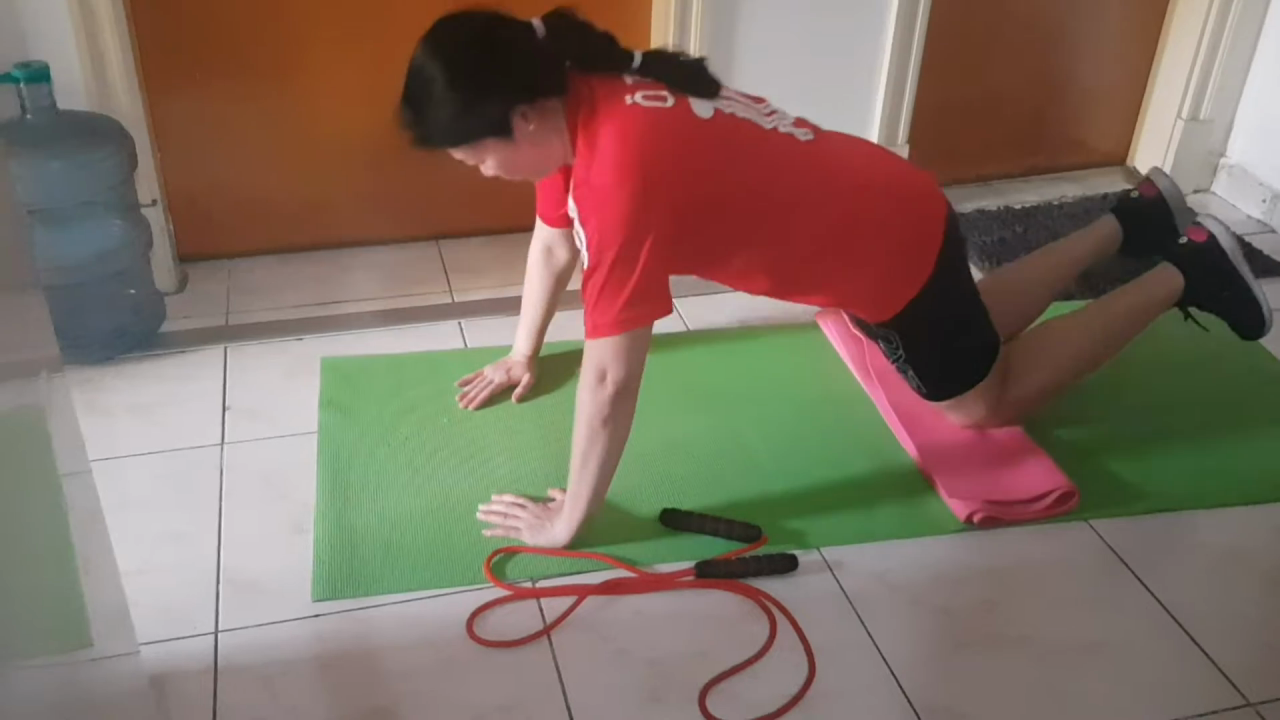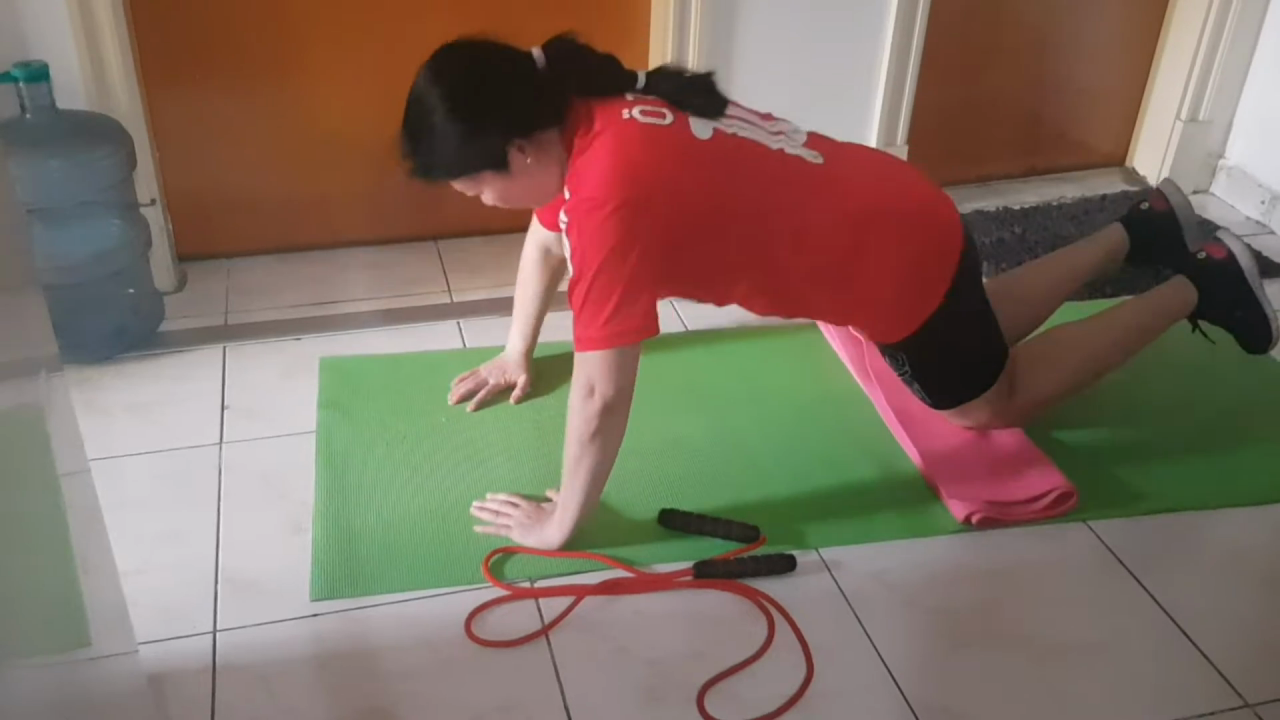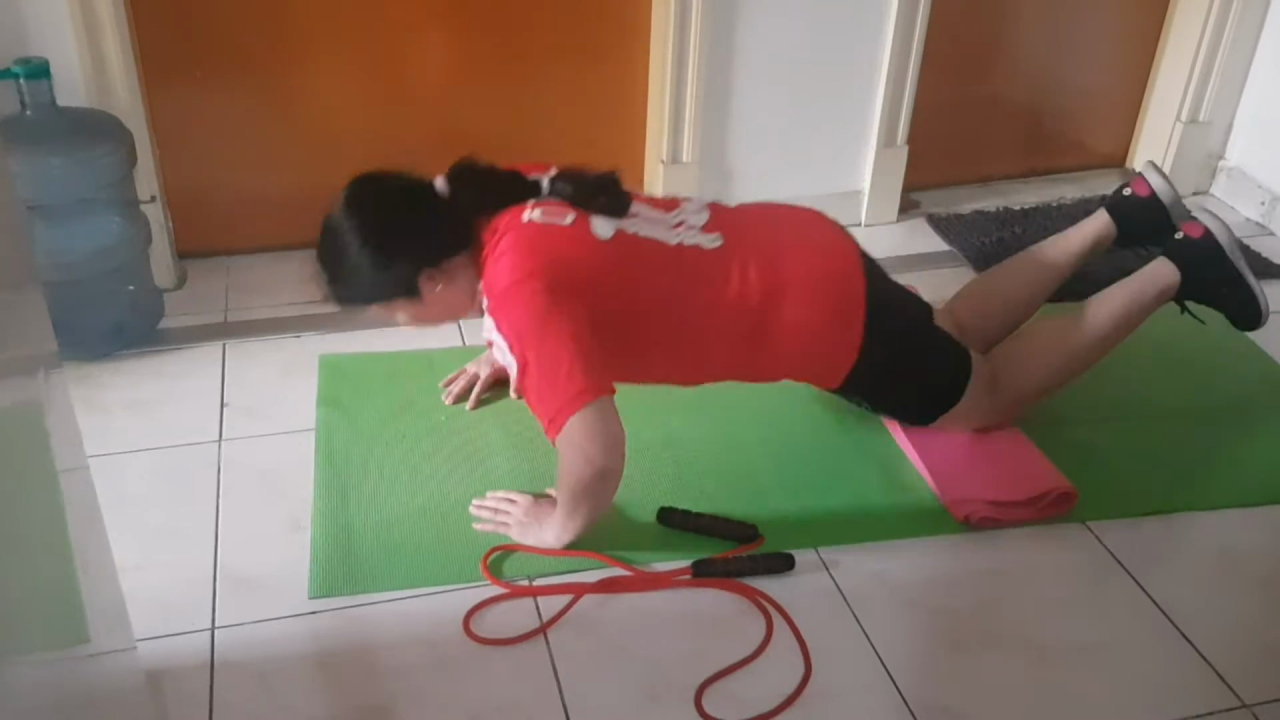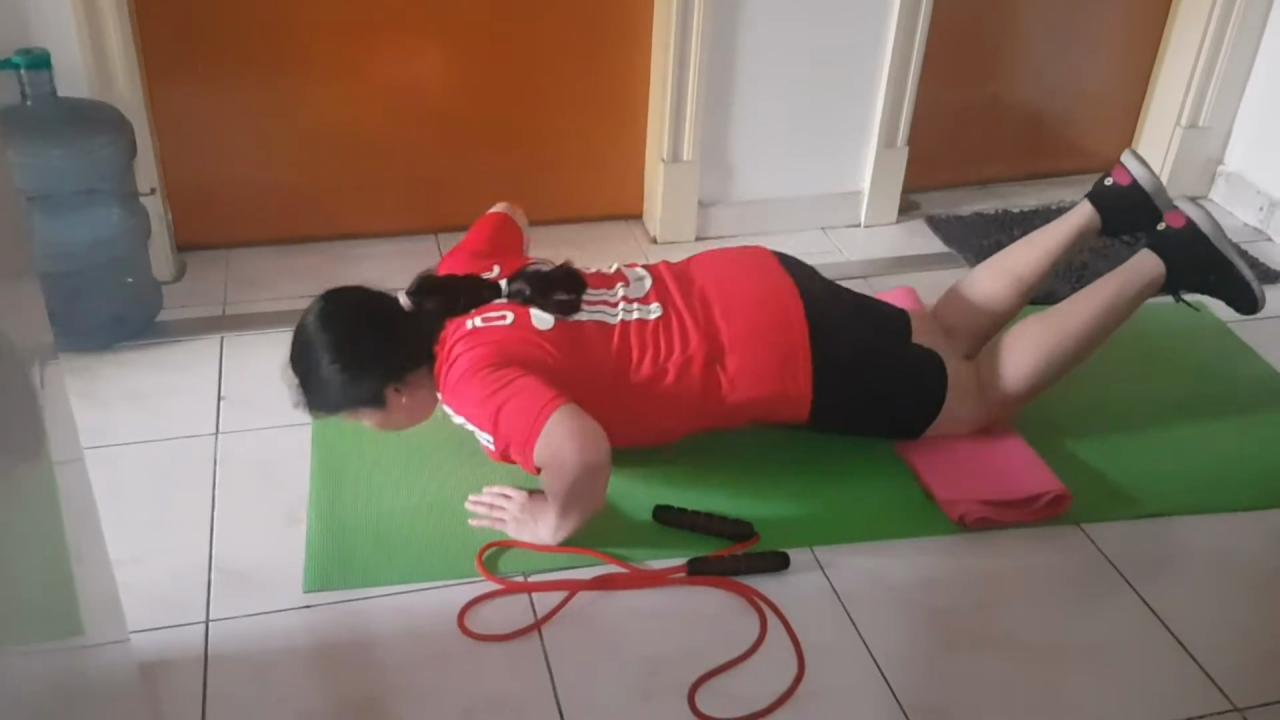
dt=0.4s
person 1, frame 1
left shoulder: (620, 165)
right shoulder: (576, 100)
left elbow: (611, 377)
right elbow: (552, 240)
left wrist: (568, 518)
right wrist: (522, 356)
left hip: (892, 241)
right hip: (866, 204)
left knee: (996, 398)
right knee: (977, 333)
left ankle: (1181, 271)
right ankle: (1129, 220)
person 1, frame 2
left shoulder: (609, 187)
right shoulder: (575, 120)
left elbow: (602, 394)
right elbow: (546, 238)
left wrist: (561, 520)
right wrist: (515, 356)
left hip: (900, 257)
right hip: (878, 211)
left knee: (997, 402)
right knee: (978, 341)
left ankle: (1196, 287)
right ankle: (1137, 231)
person 1, frame 3
left shoulder: (520, 286)
right shoulder: (493, 204)
left elbow: (596, 456)
left wrist: (559, 525)
right wrist: (503, 355)
left hip: (820, 314)
right hip: (796, 253)
left knee: (987, 397)
right knee: (957, 336)
left ankle: (1172, 272)
right ankle: (1123, 216)
person 1, frame 4
left shoulder: (470, 379)
right shoulder: (454, 291)
left elbow: (582, 454)
right elbow: (506, 215)
left wrist: (553, 521)
left hip: (772, 354)
right hip: (748, 286)
left knee: (981, 394)
right knee: (947, 335)
left ankle: (1160, 260)
right ankle: (1108, 205)
